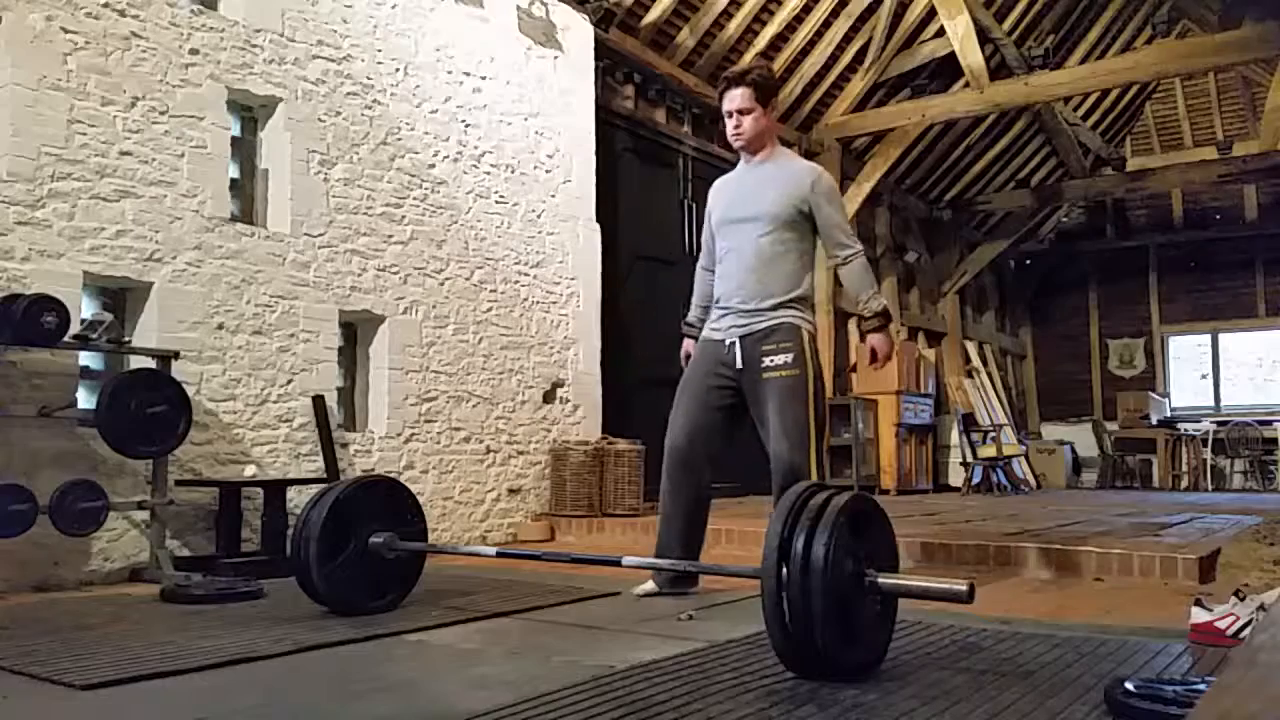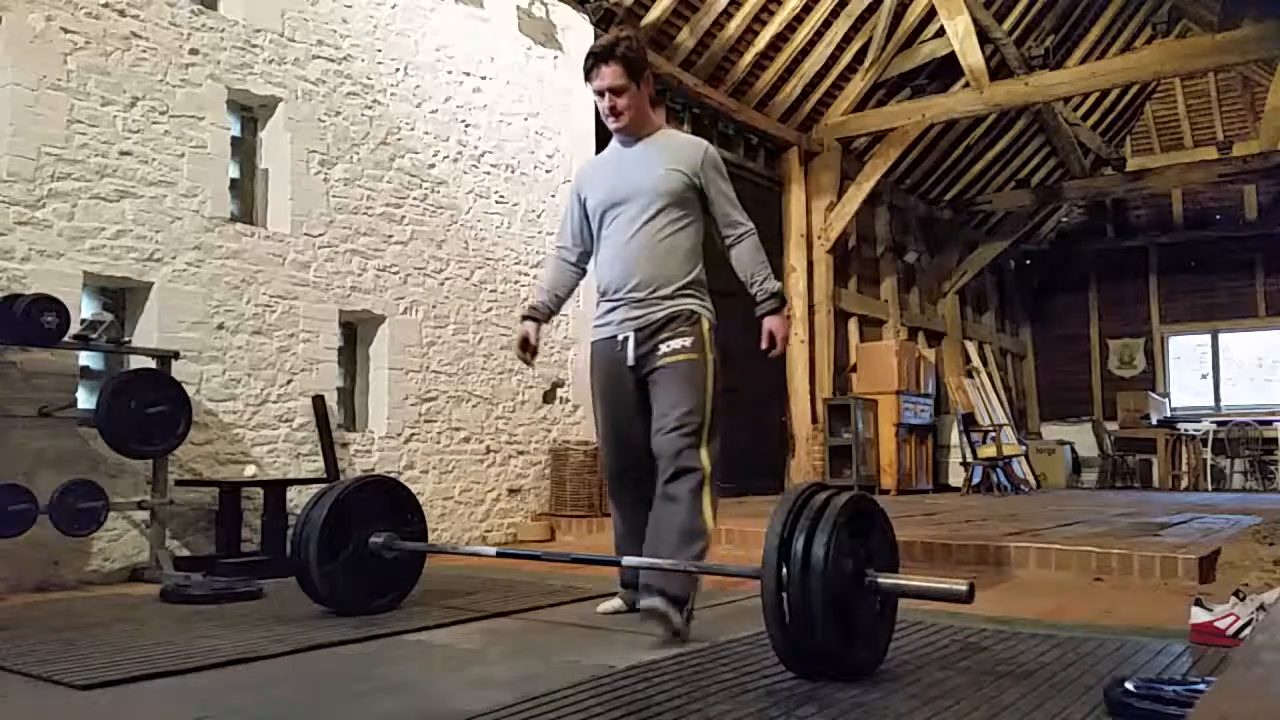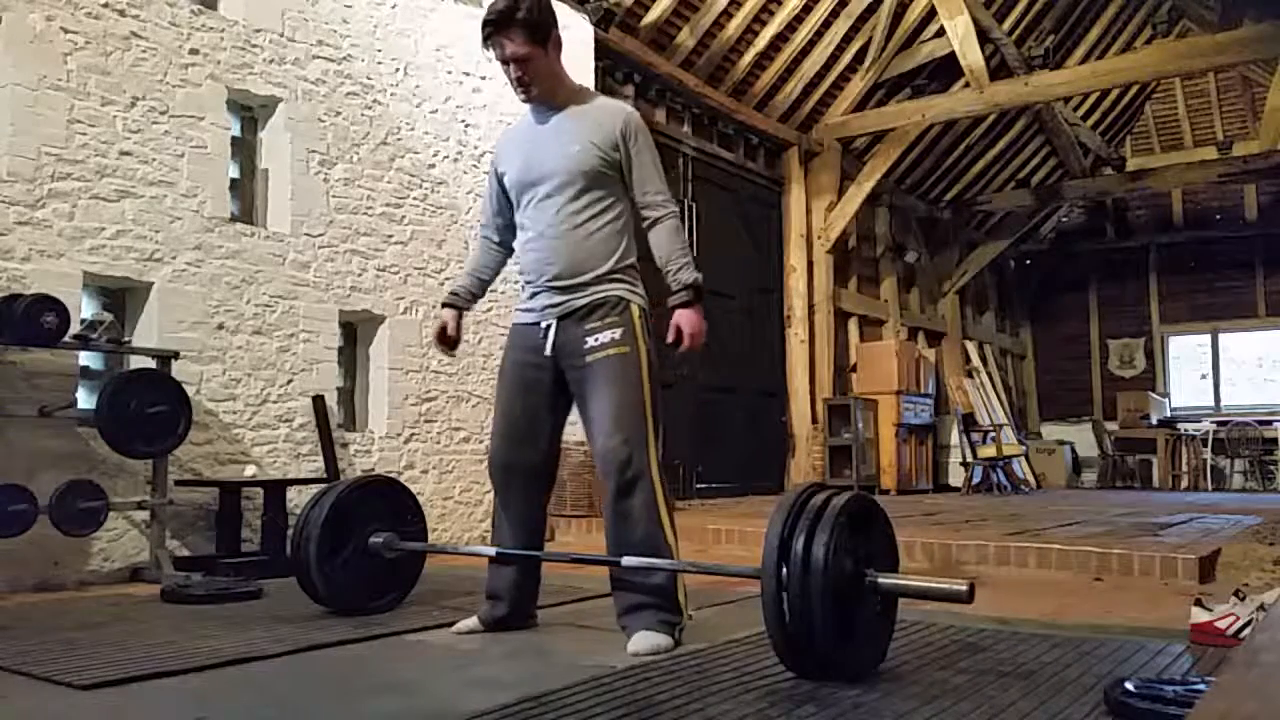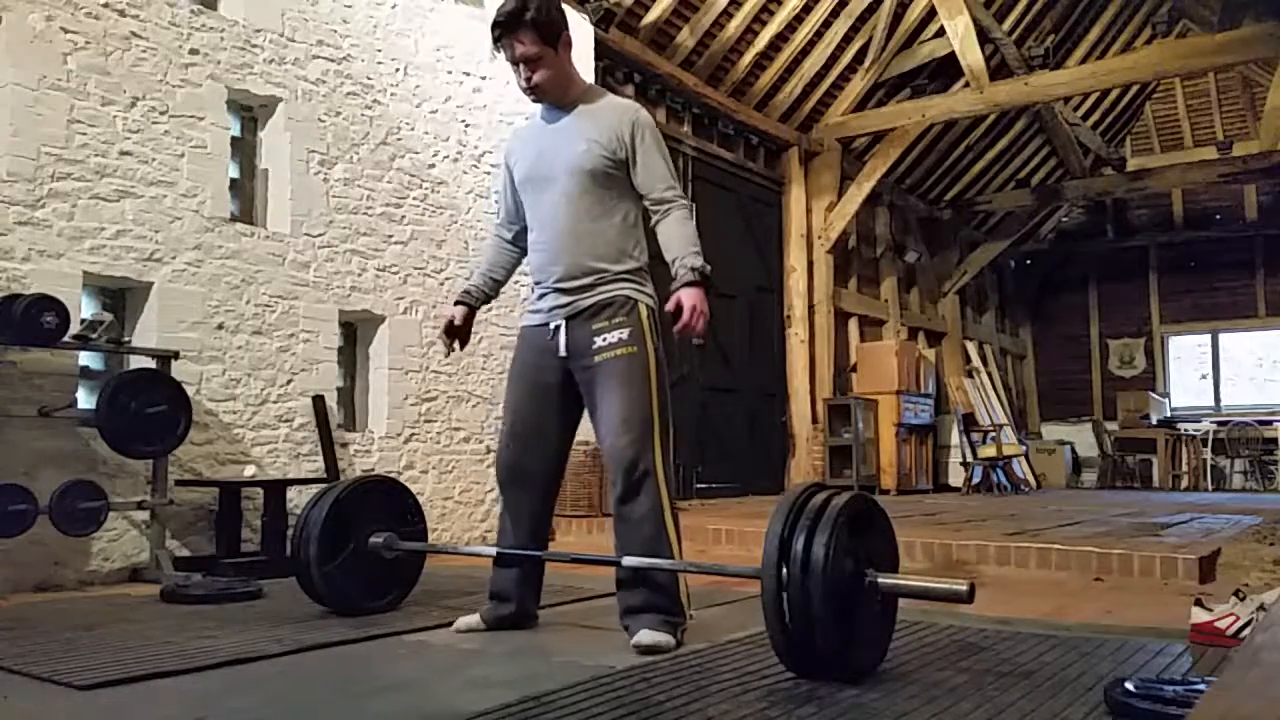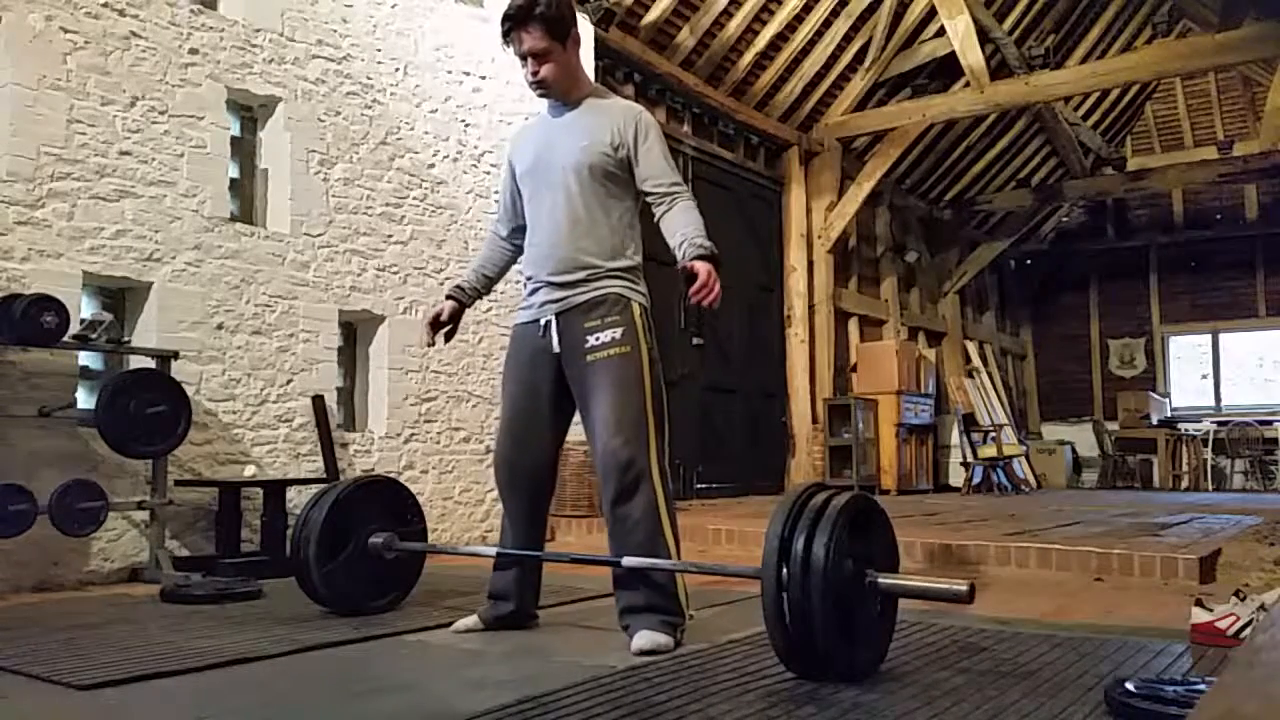
dt=1s
person 1, frame 1
left shoulder: (807, 178)
right shoulder: (720, 189)
left elbow: (847, 253)
left wrist: (876, 317)
right wrist: (692, 327)
left hip: (779, 335)
right hip: (718, 338)
left knee: (792, 461)
right knee: (682, 449)
right ankle: (675, 568)
person 1, frame 2
left shoulder: (694, 153)
right shoulder: (591, 173)
left elbow: (738, 234)
right elbow: (569, 255)
left wrist: (771, 301)
right wrist: (536, 314)
left hip: (677, 324)
right hip: (611, 334)
left knee: (678, 452)
right knee: (624, 467)
left ankle: (669, 594)
right ankle: (638, 584)
person 1, frame 3
left shoulder: (616, 120)
right shoulder: (509, 144)
left elbow: (660, 214)
right elbow: (494, 235)
left wrist: (686, 293)
right wrist: (457, 302)
left hip: (606, 312)
right hip: (533, 322)
left knee: (624, 457)
right knee: (514, 463)
left ankle: (651, 611)
right ankle: (509, 601)
person 1, frame 4
left shoulder: (624, 119)
right shoulder: (521, 143)
left elbow: (668, 206)
right elbow: (508, 235)
left wrist: (690, 276)
right wrist: (470, 299)
left hip: (615, 313)
right hip: (543, 323)
left knee: (633, 458)
right knee: (521, 464)
left ankle: (653, 613)
right ankle: (511, 600)
person 1, frame 5
left shoulder: (626, 119)
right shoulder: (525, 139)
left elbow: (670, 198)
right elbow: (506, 232)
left wrist: (698, 255)
right wrist: (460, 294)
left hip: (607, 310)
right hip: (534, 318)
left knee: (626, 458)
right knee: (519, 463)
left ankle: (654, 612)
right ankle: (511, 600)
